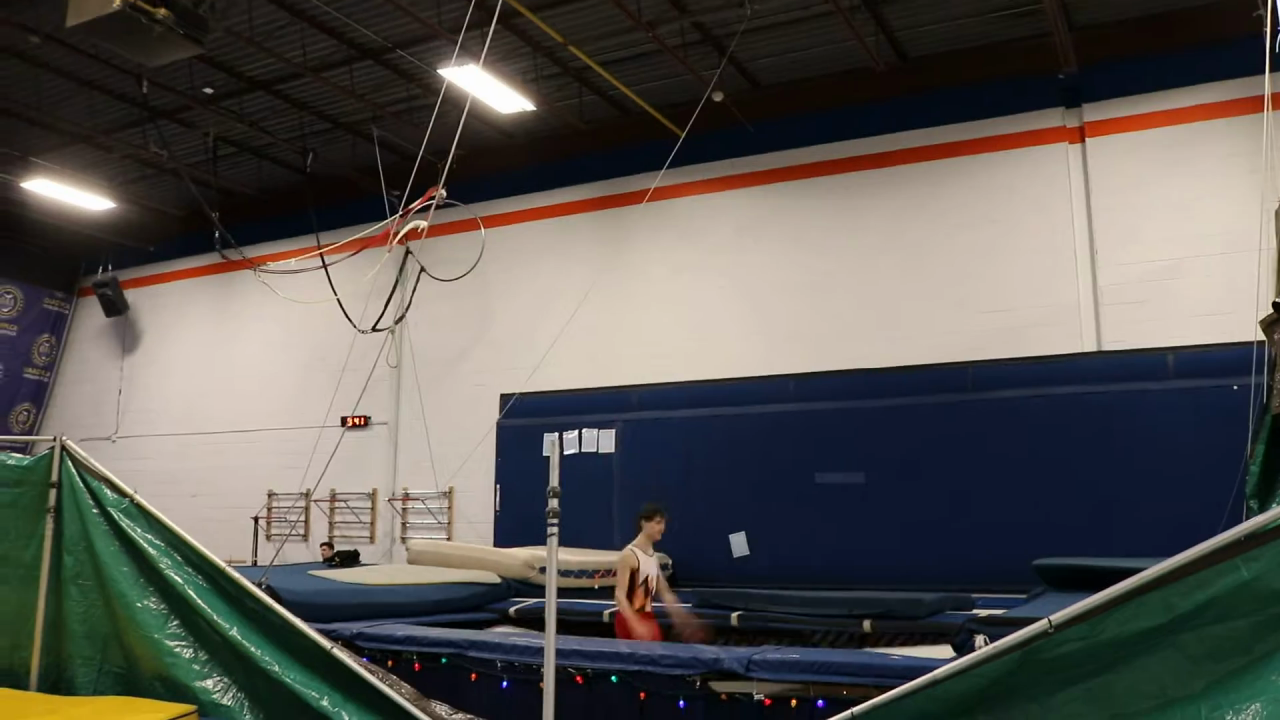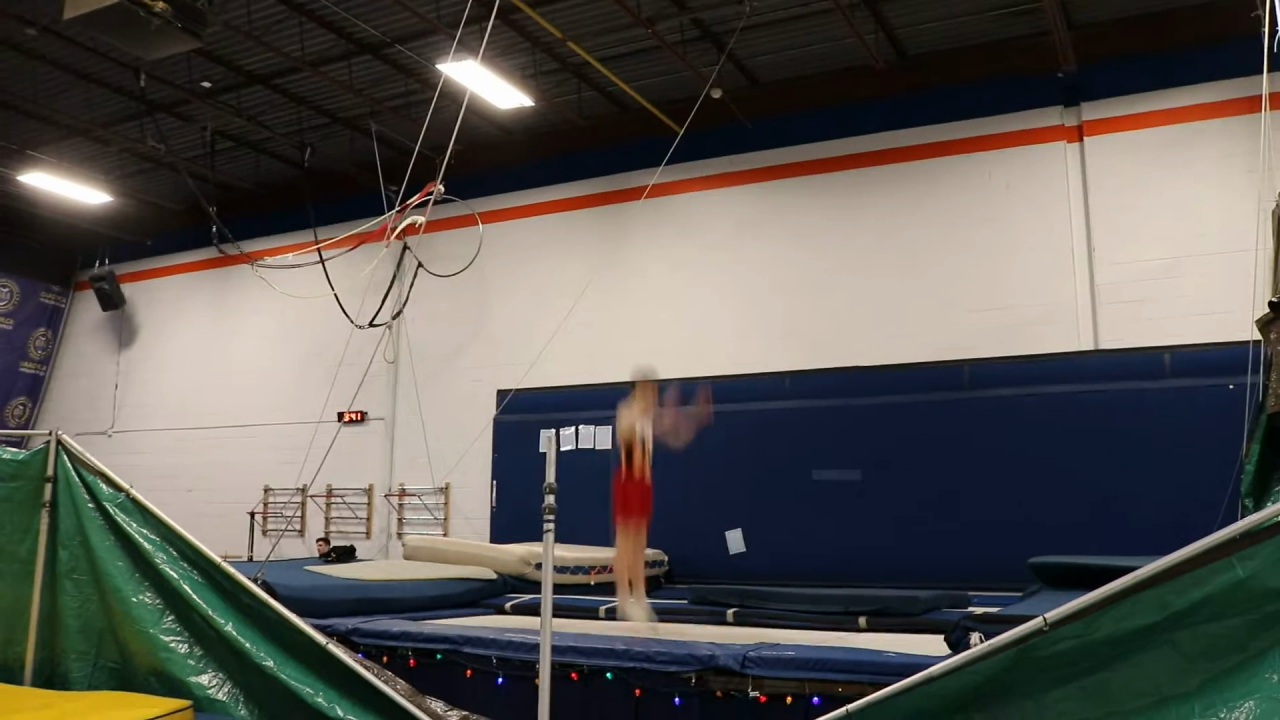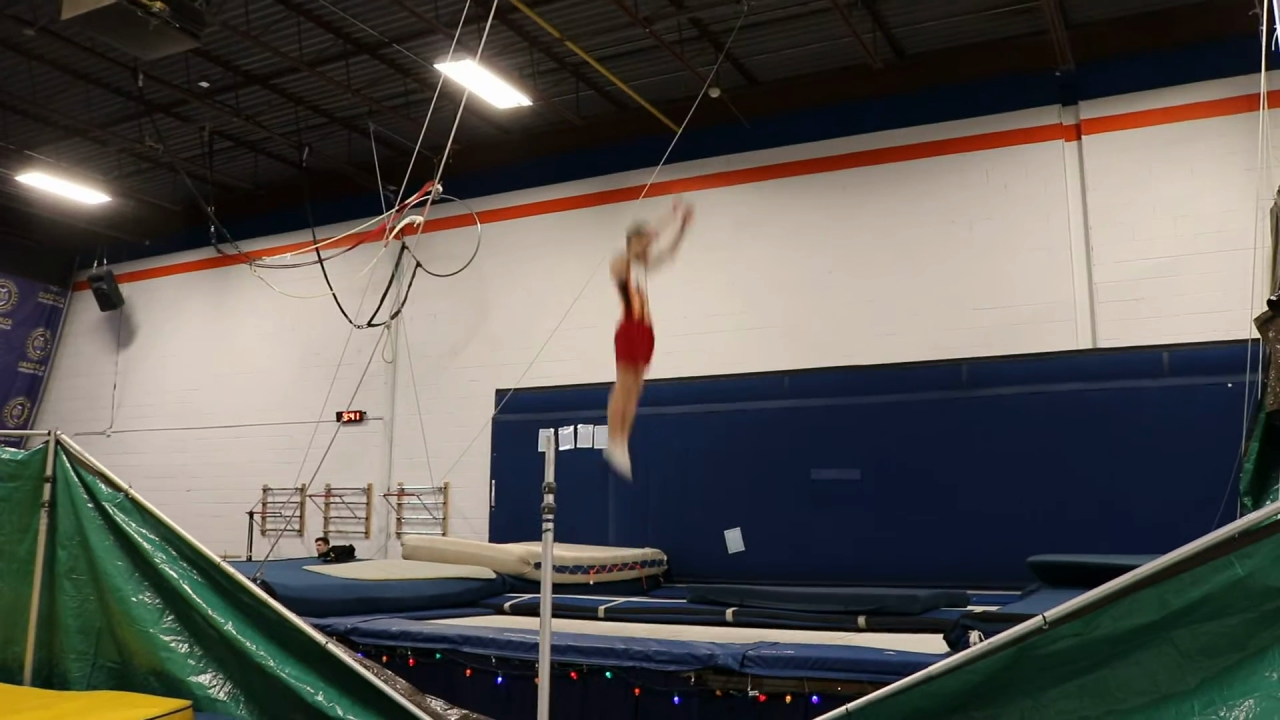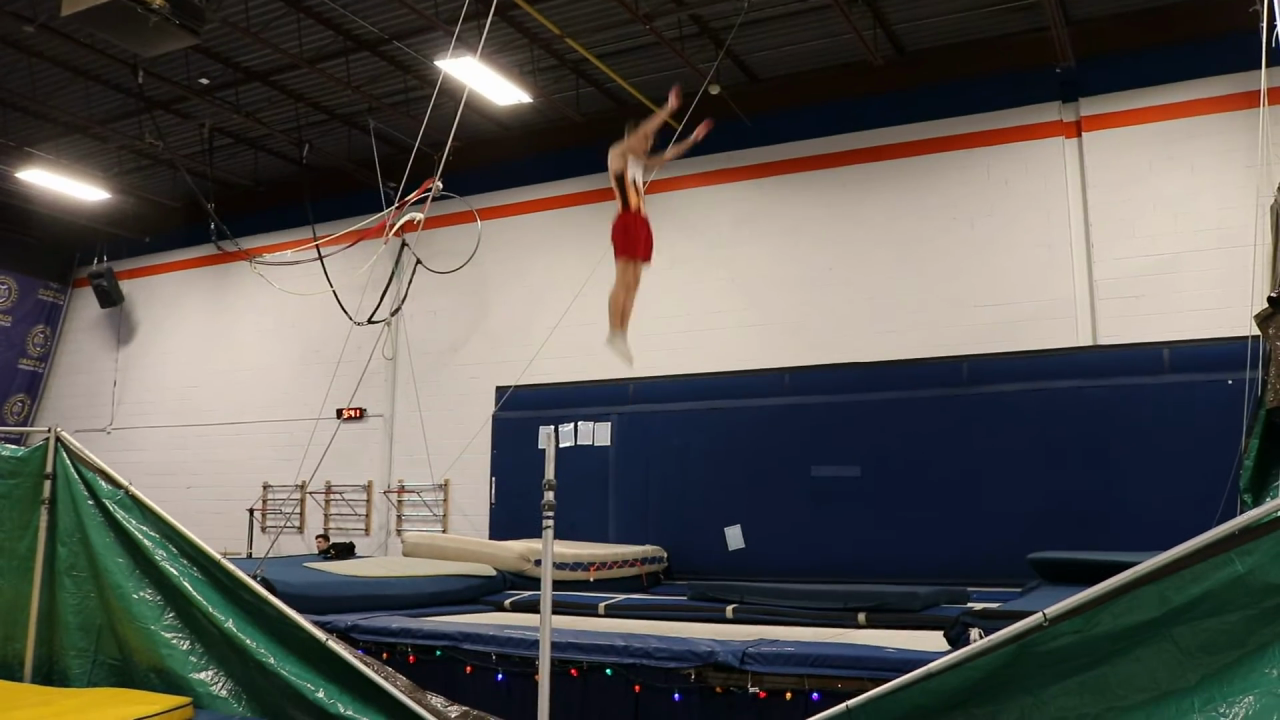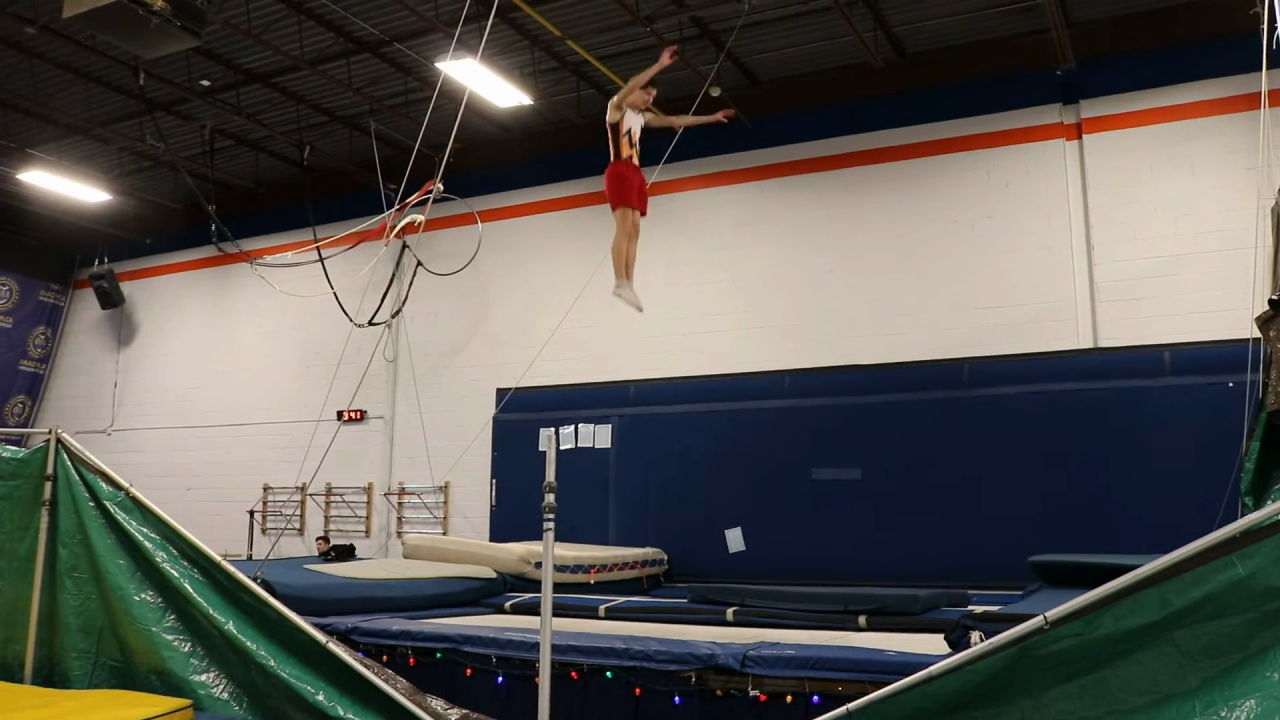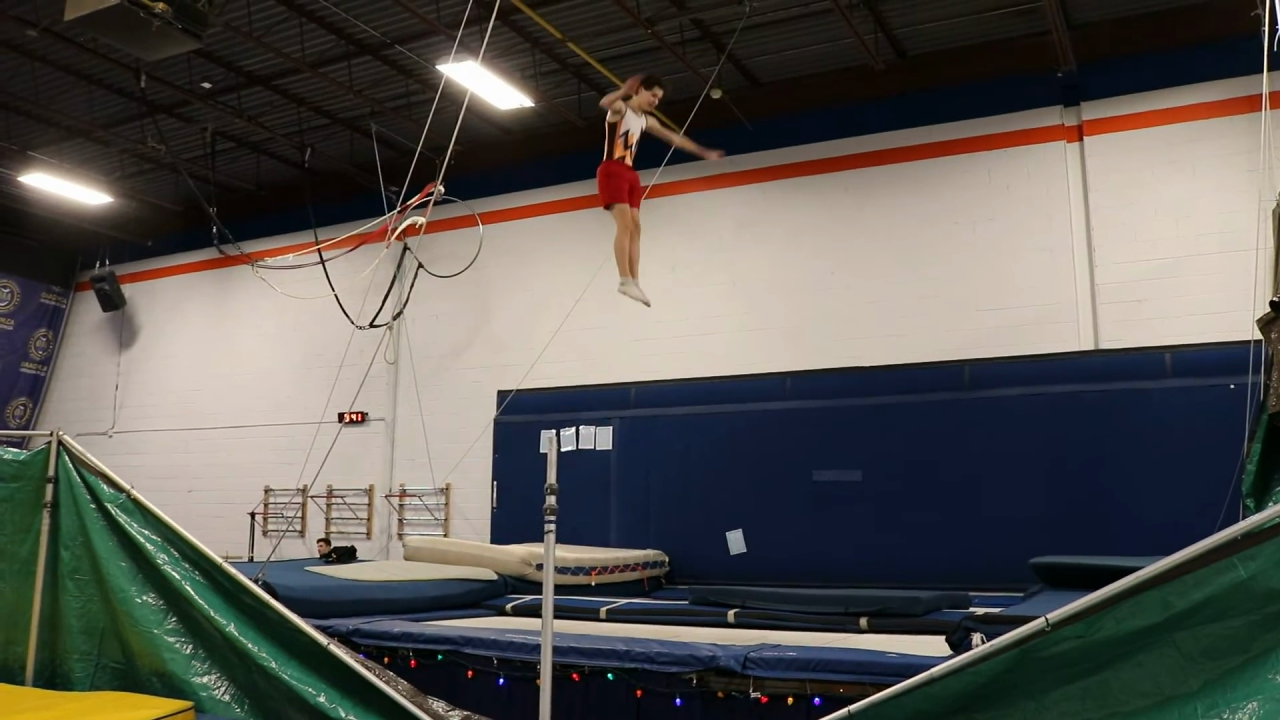
dt=0.2s
person 1, frame 1
left shoulder: (653, 556)
right shoulder: (629, 556)
left elbow: (664, 590)
right elbow: (620, 595)
left wrist: (682, 617)
right wrist: (636, 624)
left hip: (646, 616)
right hip: (631, 619)
person 1, frame 2
left shoulder: (650, 419)
right shoulder: (627, 412)
left elbow: (678, 437)
right elbow: (625, 434)
left wrist: (697, 414)
right wrist: (665, 412)
left hip: (643, 484)
right hip: (629, 484)
left knee: (638, 544)
right knee: (626, 539)
left ankle: (638, 598)
right ankle: (624, 599)
person 1, frame 3
left shoulder: (641, 266)
right shoulder: (622, 264)
left elbow: (669, 252)
left wrist: (682, 225)
right wrist: (670, 219)
left hip: (644, 330)
right hip: (631, 330)
left knee: (635, 389)
right knee: (623, 387)
left ankle: (622, 443)
right ankle: (614, 441)
person 1, frame 4
left shoulder: (638, 163)
right shoulder: (617, 155)
left elbow: (666, 156)
right elbow: (642, 131)
left wrist: (693, 138)
right wrist: (669, 108)
left hip: (640, 224)
right hip: (627, 223)
left knee: (632, 283)
right knee: (624, 280)
left ankle: (622, 336)
right ankle: (615, 334)
person 1, frame 5
left shoulder: (642, 116)
right shoulder: (616, 106)
left elbow: (676, 121)
right elbow: (631, 84)
left wrist: (711, 117)
right wrist: (660, 64)
left hip: (635, 173)
right hip: (620, 171)
left knee: (633, 230)
right knee: (624, 228)
left ankle: (628, 284)
right ankle: (621, 283)
person 1, frame 6
left shoulder: (646, 121)
right shoulder: (619, 109)
left elbow: (674, 138)
right elbow: (606, 101)
left wrist: (705, 153)
right wrist: (625, 89)
left hip: (628, 172)
right hip: (612, 170)
left knee: (634, 227)
right knee: (625, 225)
left ankle: (634, 282)
right ankle: (626, 281)
